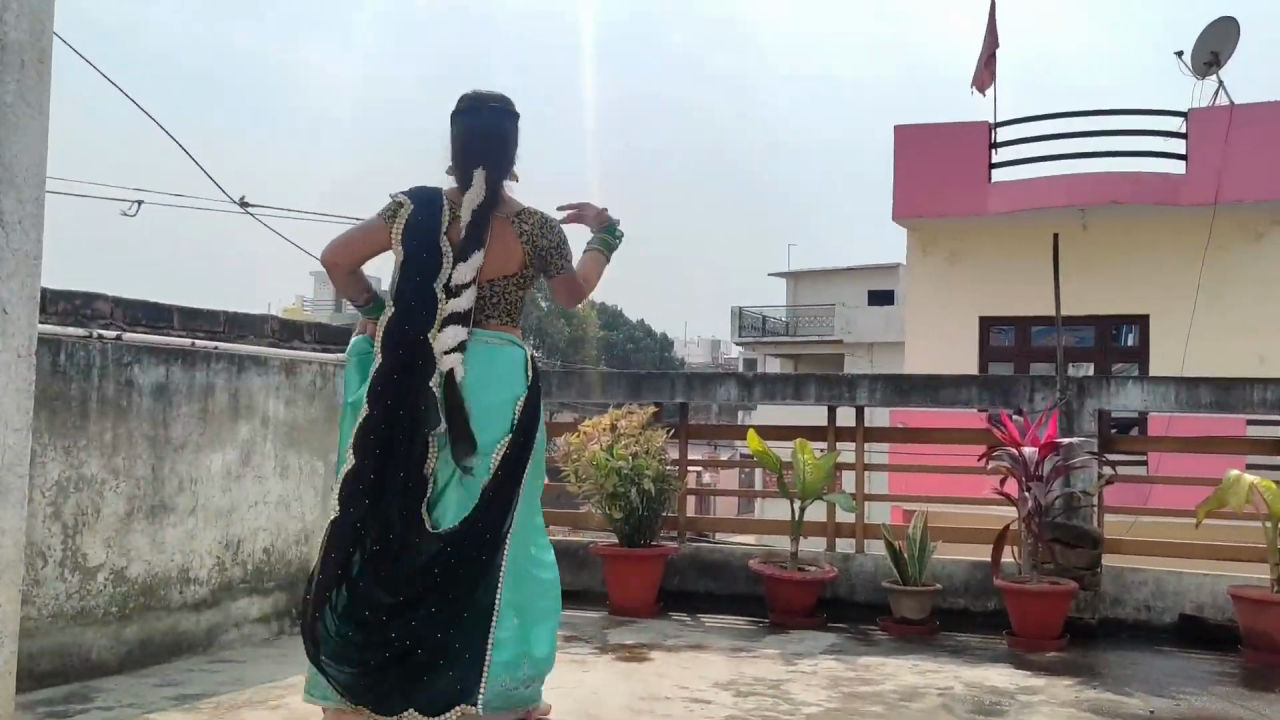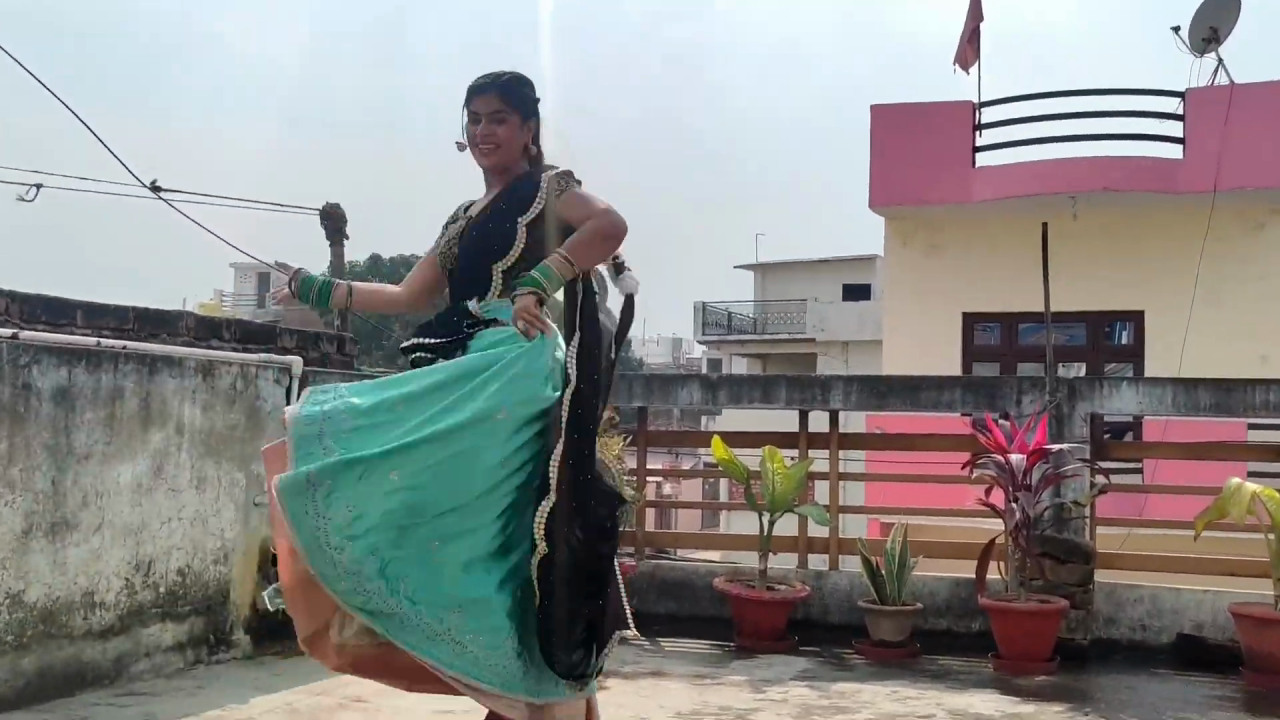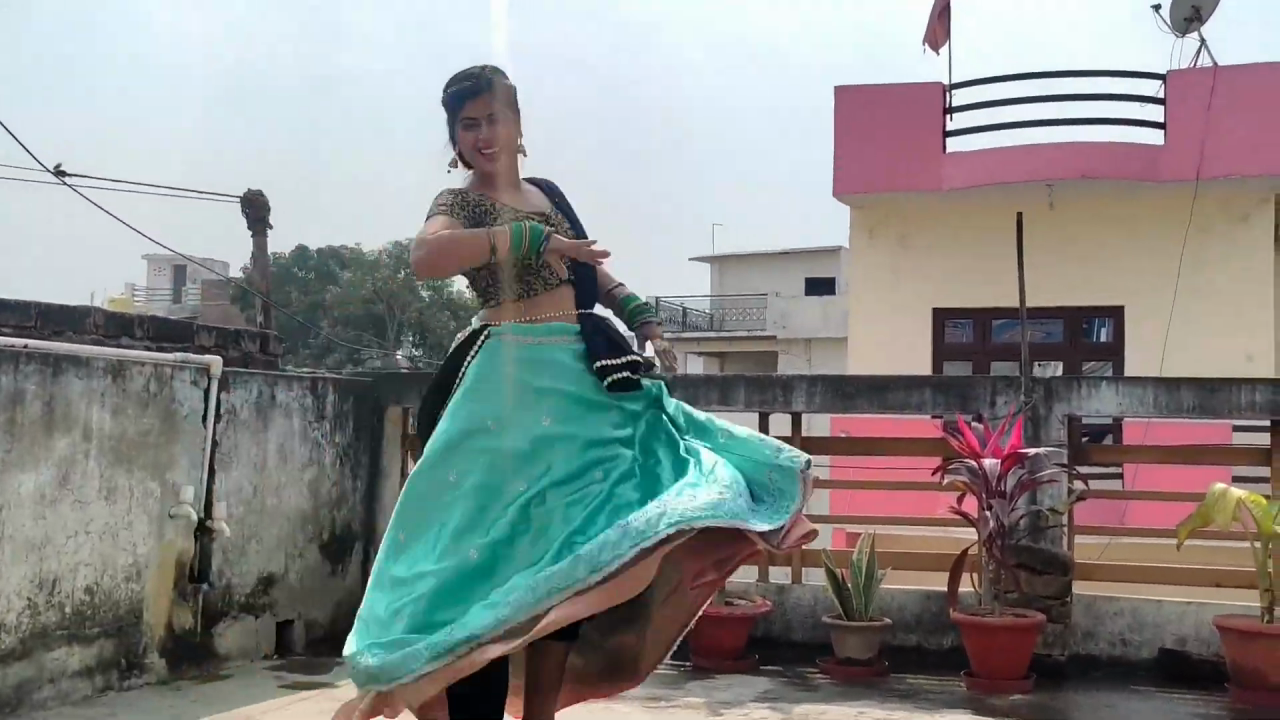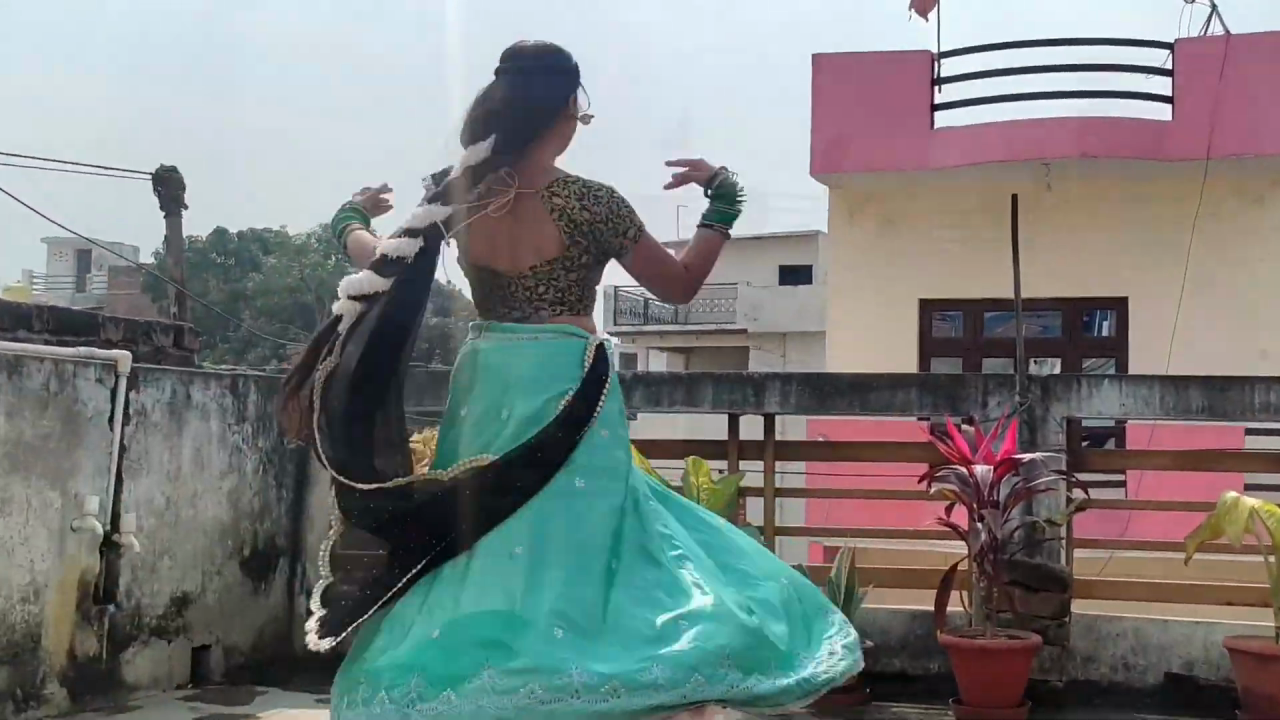
dt=0.3s
person 1, frame 1
left shoulder: (417, 207)
right shoulder: (537, 226)
left elbow: (336, 260)
right elbow: (576, 289)
left wrist: (376, 309)
right wrist: (607, 233)
left hip: (417, 384)
right hip: (505, 389)
left knee: (404, 536)
right knee: (488, 541)
person 1, frame 2
left shoulder: (549, 187)
right shoulder: (464, 216)
left elbow: (610, 227)
right elbow: (409, 296)
left wrist: (543, 282)
right wrist: (321, 289)
left hip: (512, 364)
right hip: (459, 369)
right knee: (487, 544)
person 1, frame 3
left shoulder: (545, 195)
right shoulder: (460, 203)
left elbow: (589, 273)
right elbow: (427, 257)
left wrist: (643, 318)
right wrist: (531, 239)
left hip: (588, 380)
right hip: (516, 384)
right knee: (487, 570)
person 1, frame 4
left shoulder: (457, 191)
right shoulder: (591, 202)
left elbow: (380, 261)
right elbow: (680, 281)
left wrist: (358, 223)
left hip: (485, 380)
right hip: (563, 390)
left knee: (492, 570)
right knee: (560, 580)
